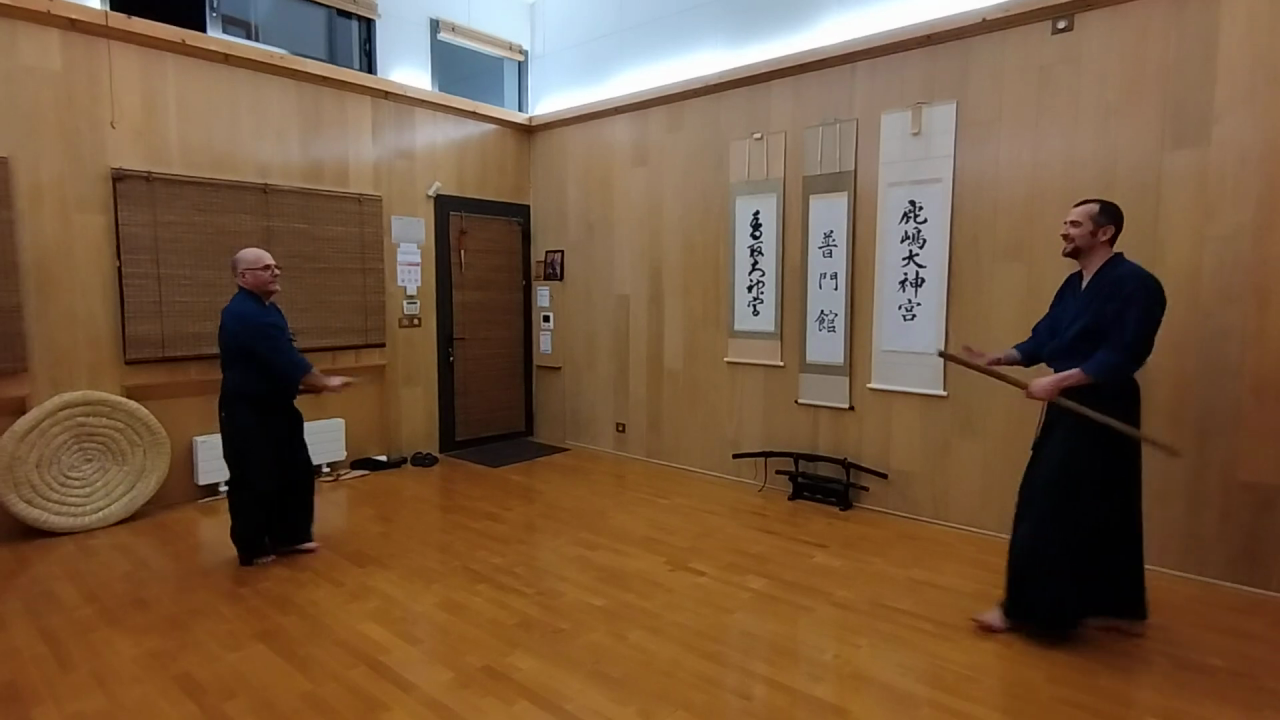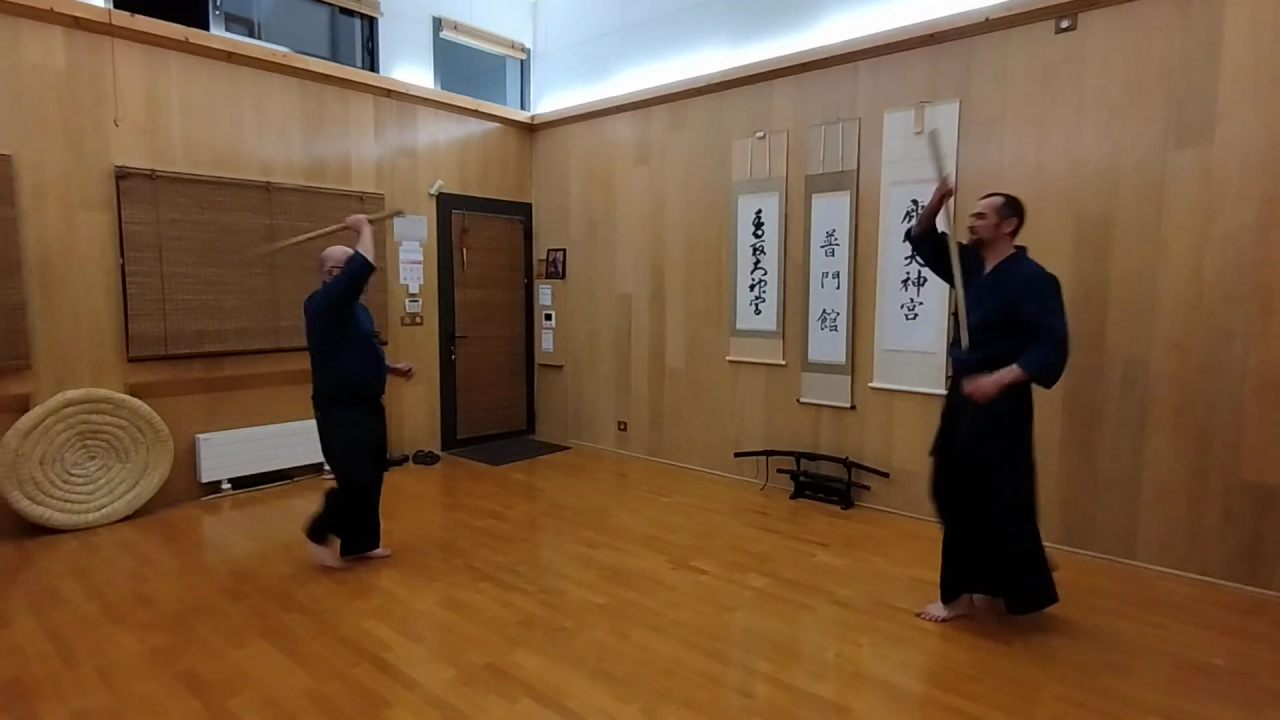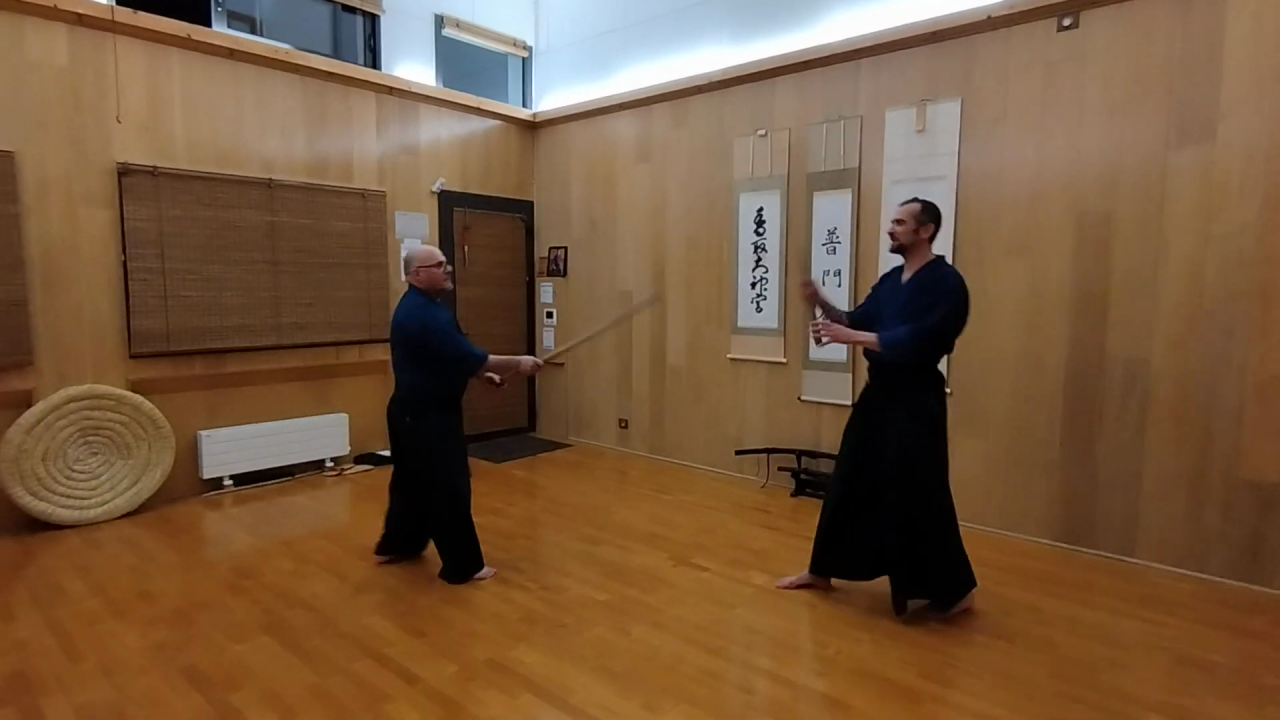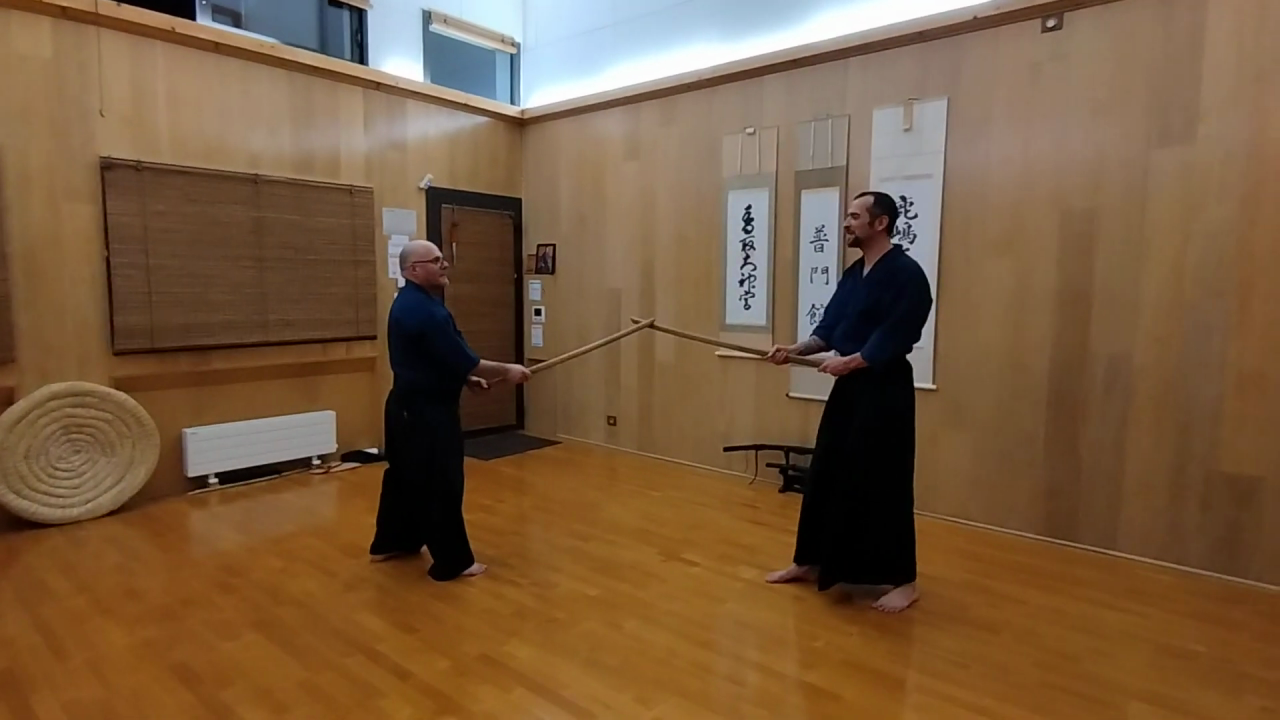
dt=0.7s
person 1, frame 1
left shoulder: (1135, 284)
right shoulder: (1073, 285)
left elbow: (1122, 355)
right elbow: (1044, 340)
left wrist: (1057, 381)
right wrist: (997, 359)
left hip: (1102, 411)
right hip: (1068, 406)
left knee: (1056, 507)
right knee: (1099, 512)
left ankle: (1022, 609)
right ankle: (1118, 609)
person 1, frame 2
left shoulder: (1034, 281)
right shoulder: (970, 265)
left elbow: (1051, 350)
right elbow: (921, 239)
left wrist: (1000, 380)
right wrist: (935, 205)
left hip: (997, 406)
right hip: (962, 395)
left knee: (985, 499)
right knee: (953, 490)
left ankle: (959, 593)
person 1, frame 3
left shoulder: (946, 284)
right shoulder: (891, 280)
left elbow: (915, 341)
right elbow: (859, 321)
left wrist: (851, 336)
right wrist: (823, 305)
left hip: (915, 400)
right hip: (877, 394)
left knee: (918, 495)
right knee: (848, 483)
left ankle: (953, 591)
right ankle: (821, 570)
person 1, frame 4
left shoulder: (905, 274)
right shoulder: (854, 273)
left elbow: (897, 338)
right elbow: (830, 328)
left wrist: (851, 361)
right wrist: (795, 350)
left hip: (885, 389)
right hip: (849, 387)
left knee: (883, 483)
right knee: (826, 473)
left ankle: (902, 580)
right ankle: (810, 561)
person 2, frame 1
left shoulder: (267, 309)
right shoulder: (243, 314)
right elbow: (282, 359)
left wrist: (302, 381)
right wrist: (325, 383)
left hip: (276, 408)
right hip: (247, 413)
left knee: (298, 471)
right knee: (253, 482)
left ankle: (289, 537)
right ankle: (252, 549)
person 2, frame 2
left shoulder: (352, 307)
right shoulder: (322, 303)
right elbow: (360, 269)
left wrist: (391, 368)
right wrist: (364, 230)
left hip: (366, 405)
right hip: (341, 409)
left knee: (368, 477)
right knee: (357, 479)
left ankle: (359, 541)
right ankle: (320, 534)
person 2, frame 3
left shoulder: (420, 308)
right shoulder: (422, 314)
left elbow: (451, 357)
right elbow: (463, 356)
left wrist: (482, 373)
right wrist: (515, 363)
left hip: (415, 411)
right hip: (425, 415)
left knee: (414, 481)
right knee: (448, 489)
left ankle: (397, 544)
right ankle: (463, 565)
person 2, frame 4
left shoulder: (410, 303)
right shoulder: (423, 309)
right elbow: (459, 358)
left wrist: (466, 378)
right wrist: (506, 371)
left hip: (410, 406)
right hip: (426, 411)
left knee: (405, 476)
right knee: (441, 485)
left ankle: (391, 543)
right ankle: (452, 562)
